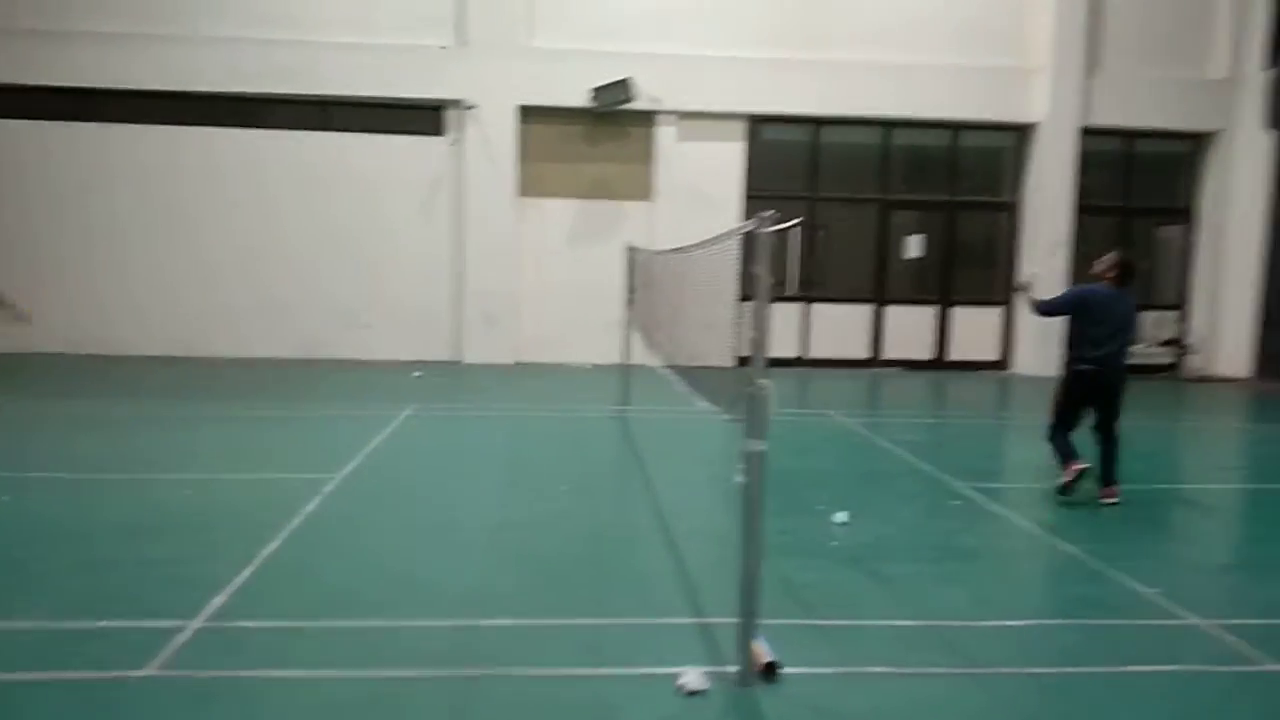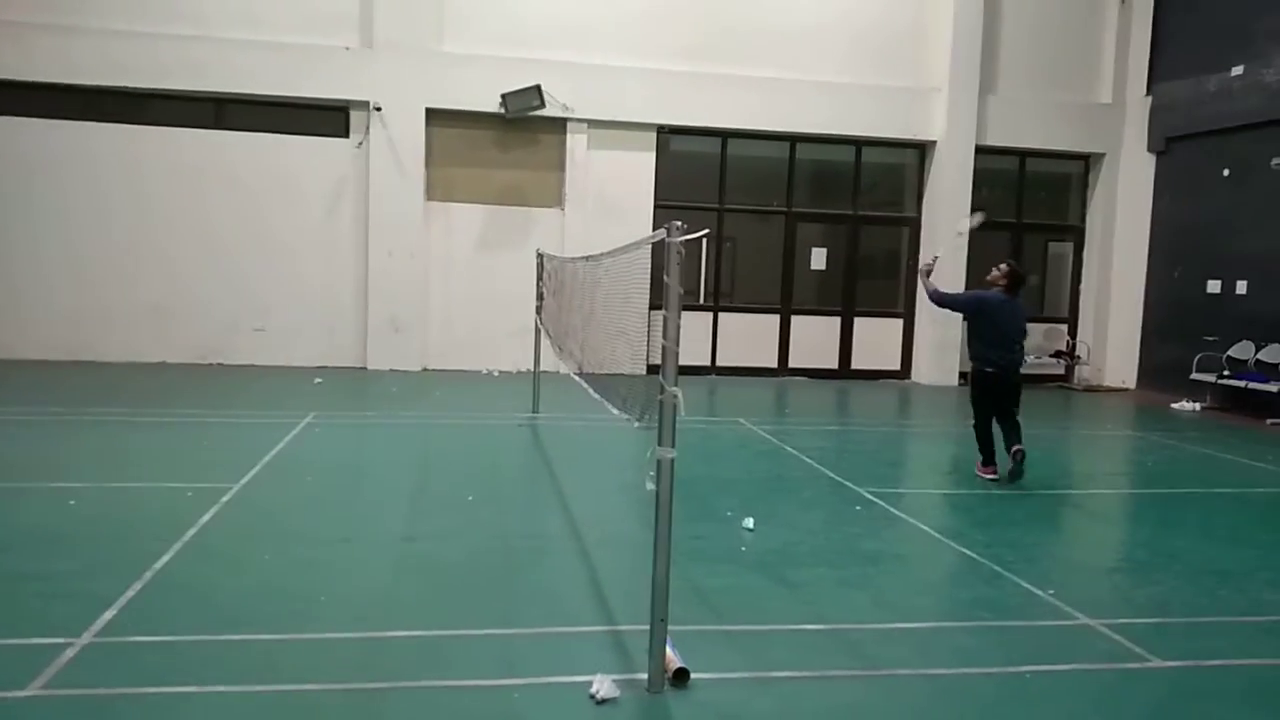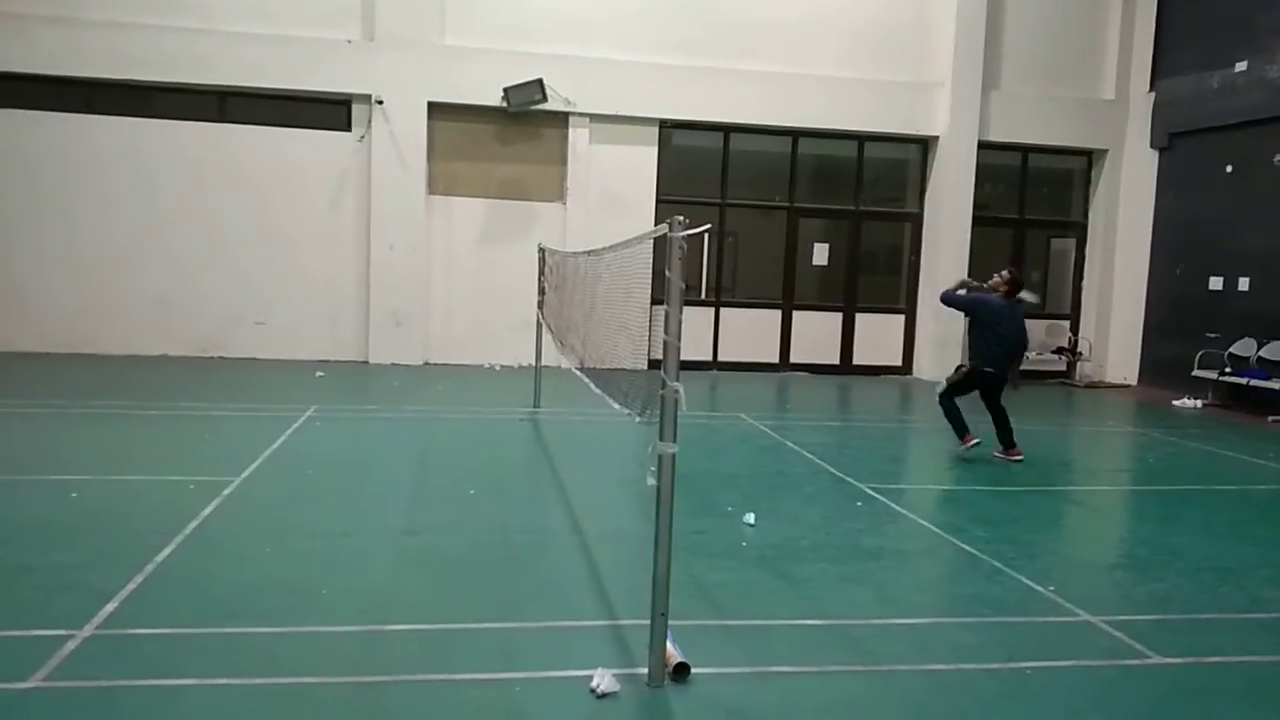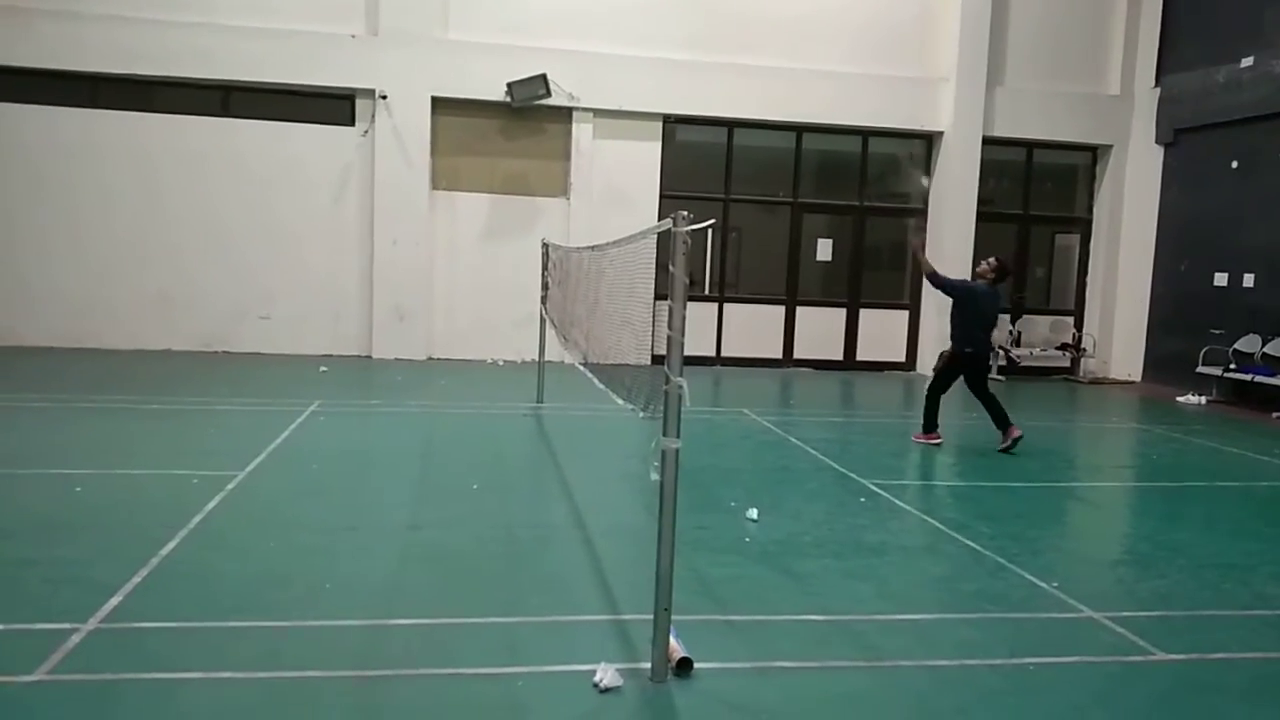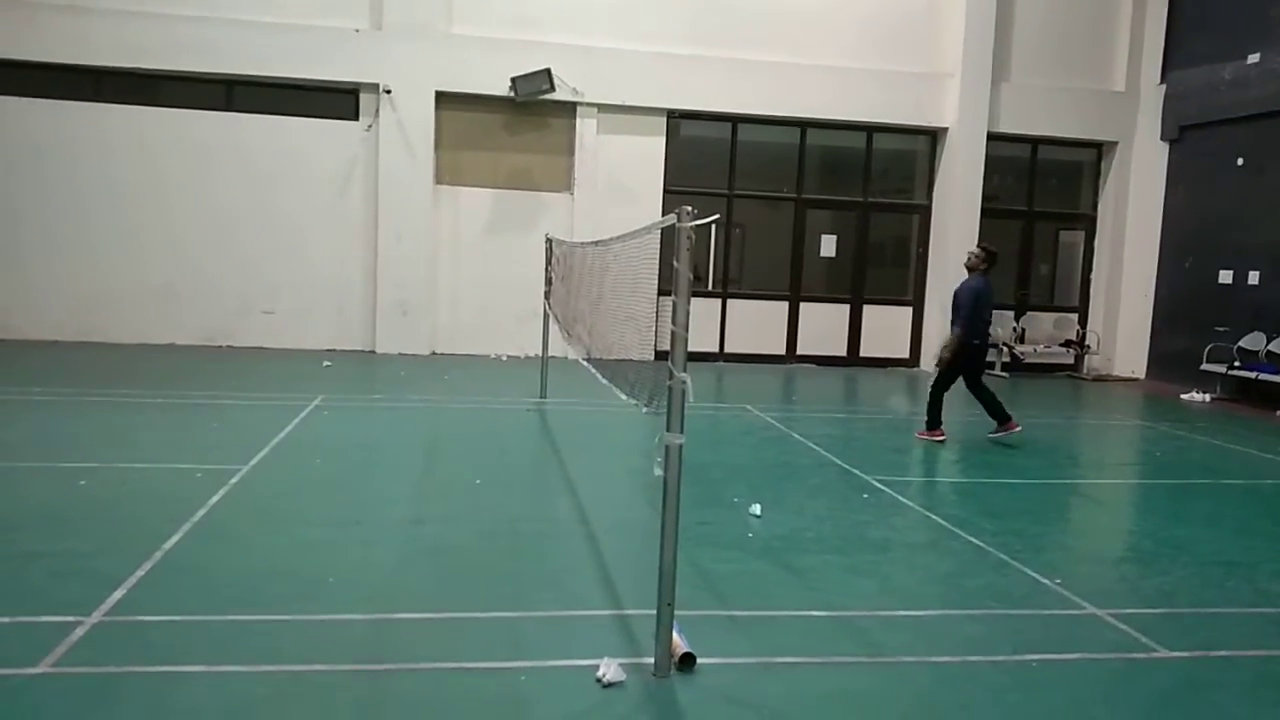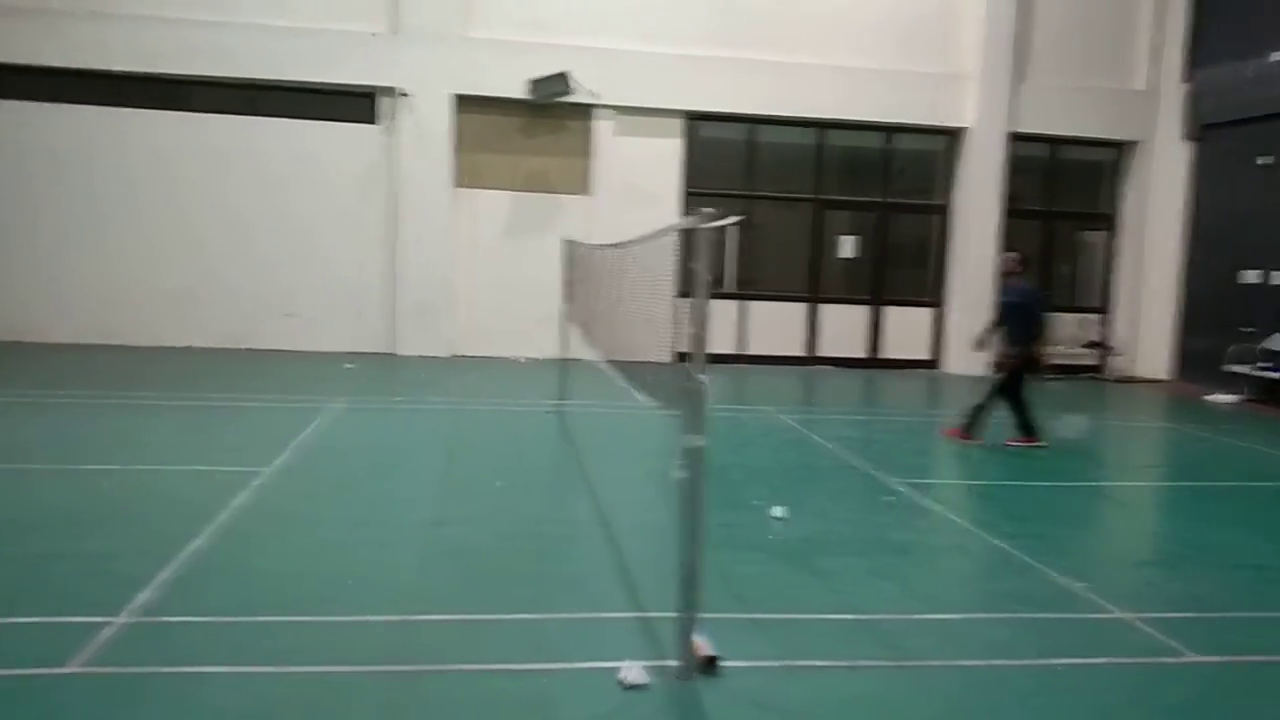
dt=0.3s
person 1, frame 1
left shoulder: (1084, 294)
right shoulder: (1128, 303)
left elbow: (1045, 309)
left wrist: (1025, 293)
left hip: (1083, 372)
right hip: (1114, 375)
left knee: (1059, 427)
right knee: (1106, 429)
left ankle: (1072, 465)
right ankle: (1109, 487)
person 1, frame 2
left shoulder: (980, 300)
right shoulder: (1018, 307)
left elbow: (939, 298)
left wrist: (925, 277)
left hip: (985, 371)
right hip: (1011, 372)
left knee: (983, 419)
right knee: (1008, 417)
left ankle: (989, 465)
right ankle: (1016, 447)
person 1, frame 3
left shoulder: (981, 301)
right shoulder: (1016, 311)
left elbow: (946, 298)
right elbow: (1021, 347)
left wrist: (960, 286)
right wrist: (1012, 371)
left hip: (980, 368)
right hip: (1001, 370)
left knee: (946, 396)
right knee: (995, 406)
left ankle: (966, 436)
right ankle: (1010, 448)
person 1, frame 4
left shoulder: (969, 289)
right shoulder: (994, 295)
left elbow: (935, 278)
left wrist: (919, 252)
left hip: (961, 352)
right hip: (982, 352)
left knee: (935, 390)
right knee: (983, 392)
left ankle: (930, 433)
right ankle: (1008, 430)
person 1, frame 5
left shoulder: (970, 287)
right shoulder: (983, 285)
left elbow: (962, 319)
left wrist: (948, 346)
left hip: (966, 344)
right hip: (979, 343)
left knee: (939, 385)
right knee: (975, 384)
left ankle: (933, 429)
right ankle: (1006, 422)
person 1, frame 6
left shoulder: (1026, 290)
right shoulder: (1008, 288)
left elbow: (1038, 323)
left wrist: (1037, 350)
right wrist: (986, 335)
left hip: (1022, 351)
right hip: (1013, 349)
left knee: (998, 388)
right knee: (1012, 393)
left ankle: (968, 430)
right ankle: (1030, 435)
